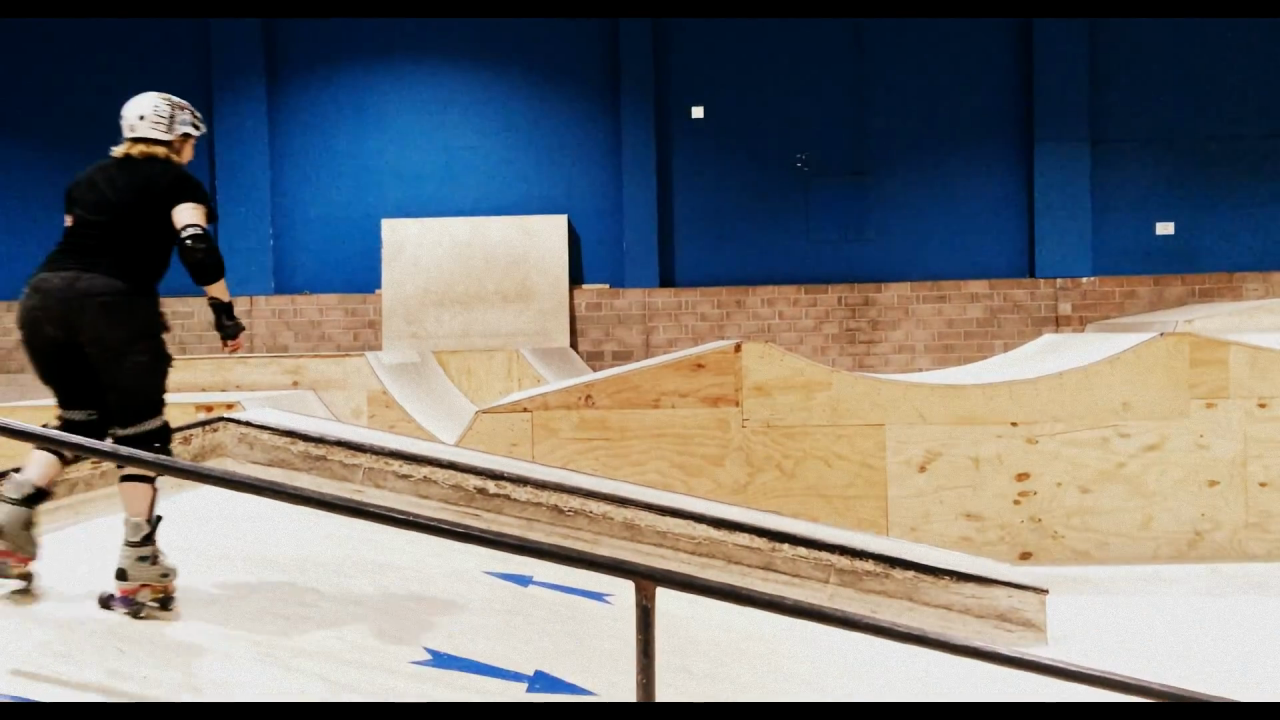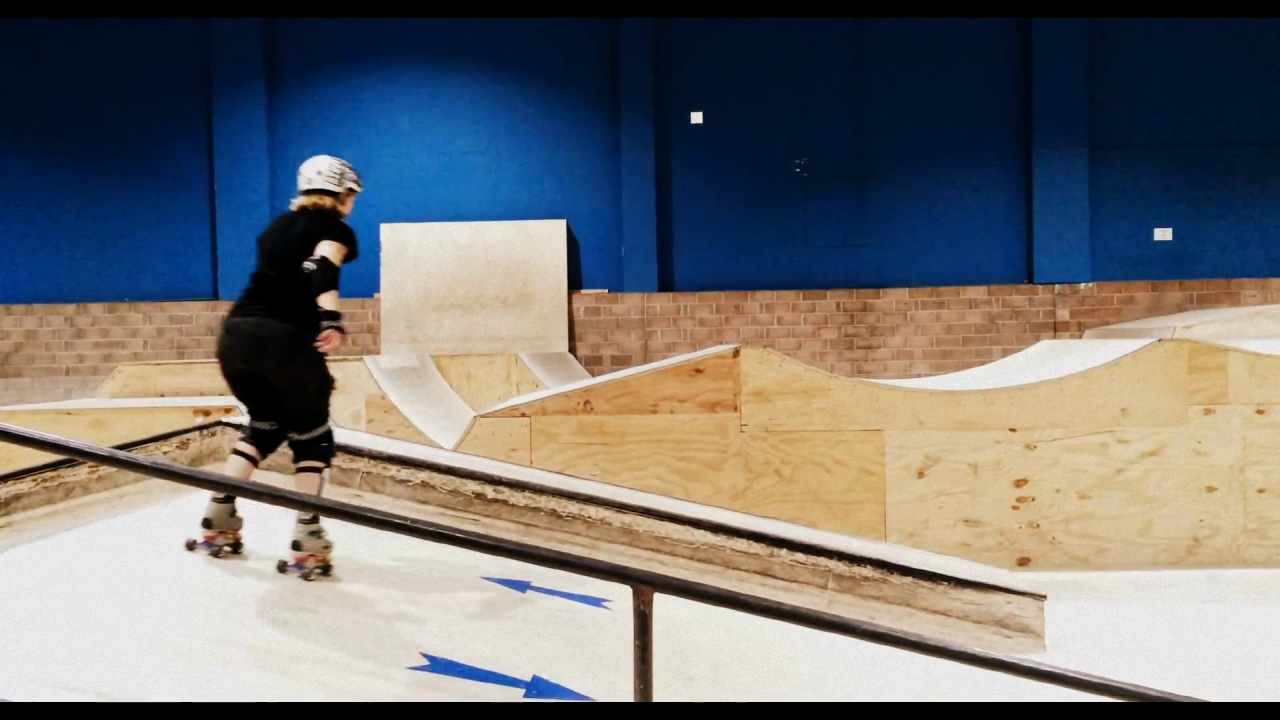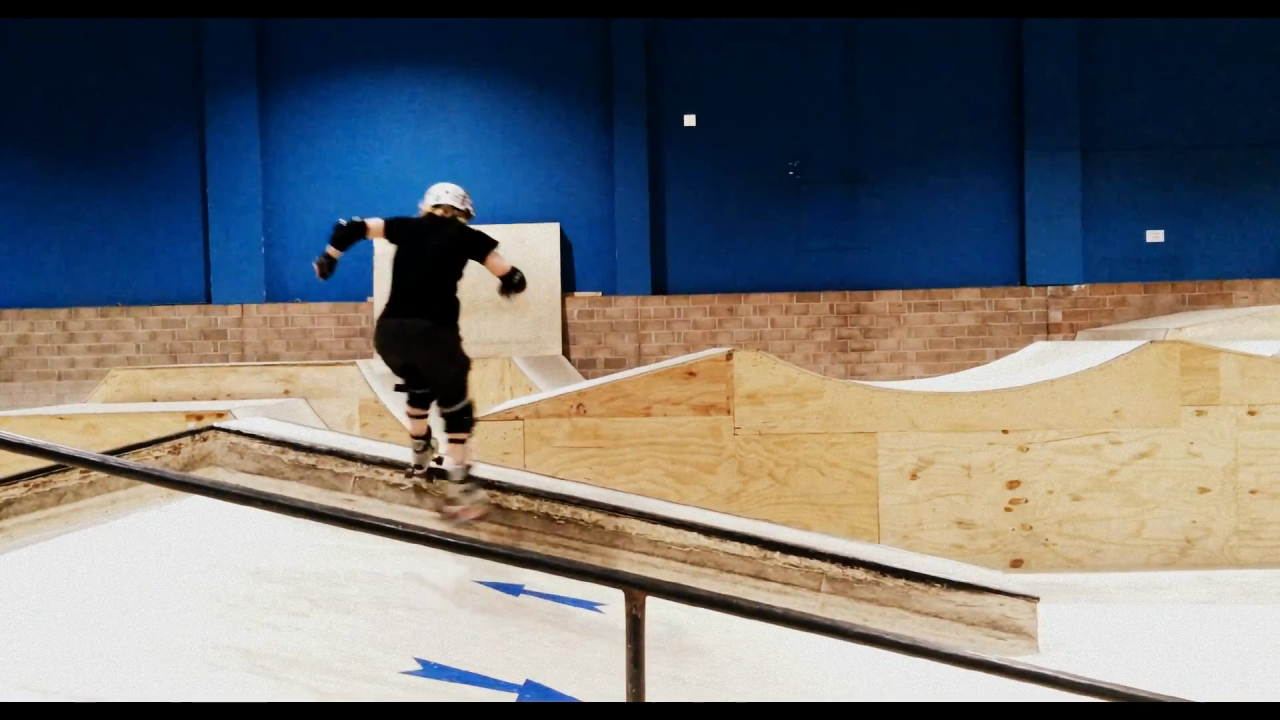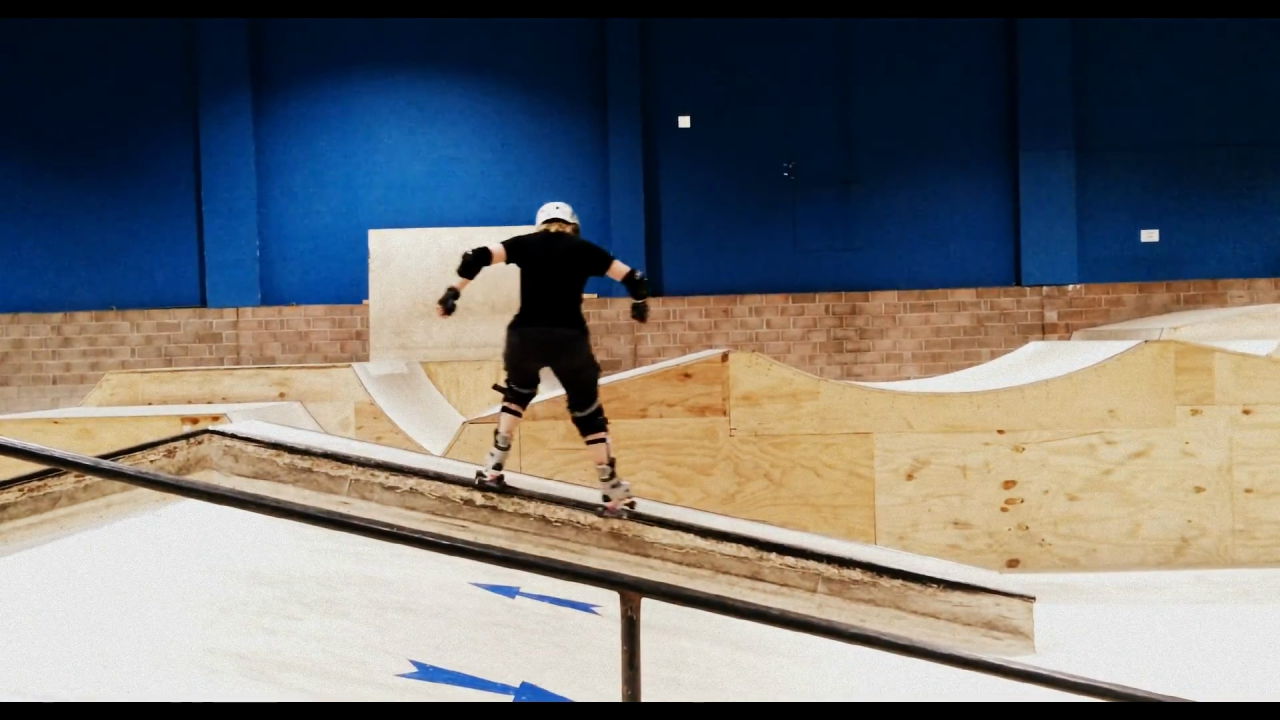
dt=0.5s
person 1, frame 1
left shoulder: (87, 179)
right shoulder: (178, 182)
right elbow: (196, 244)
right wrist: (224, 310)
left hip: (45, 295)
right hip: (115, 303)
left knee: (81, 422)
right knee: (141, 434)
person 1, frame 2
left shoulder: (277, 227)
right shoulder: (333, 228)
right elbow: (319, 271)
right wrist: (331, 319)
left hip: (236, 333)
right hip: (286, 338)
left knee: (265, 427)
right knee: (312, 440)
left ankle: (217, 519)
right ankle: (308, 540)
person 1, frame 3
left shoulder: (406, 227)
right shoulder: (466, 237)
left elbow: (350, 227)
right elbow: (512, 279)
left wrist: (328, 259)
right wrist: (509, 285)
left hip: (389, 331)
right hip: (434, 334)
left knee: (419, 391)
right knee: (457, 412)
left ankle: (420, 461)
right ankle: (461, 494)
person 1, frame 4
left shoulder: (525, 243)
right shoulder: (584, 250)
left elbow: (478, 257)
right elbow: (634, 279)
left wrist: (453, 292)
right wrist: (640, 304)
left hip: (525, 335)
right hip: (569, 338)
left knee: (518, 392)
right knee: (588, 414)
left ankle: (493, 467)
right ankle: (614, 490)
